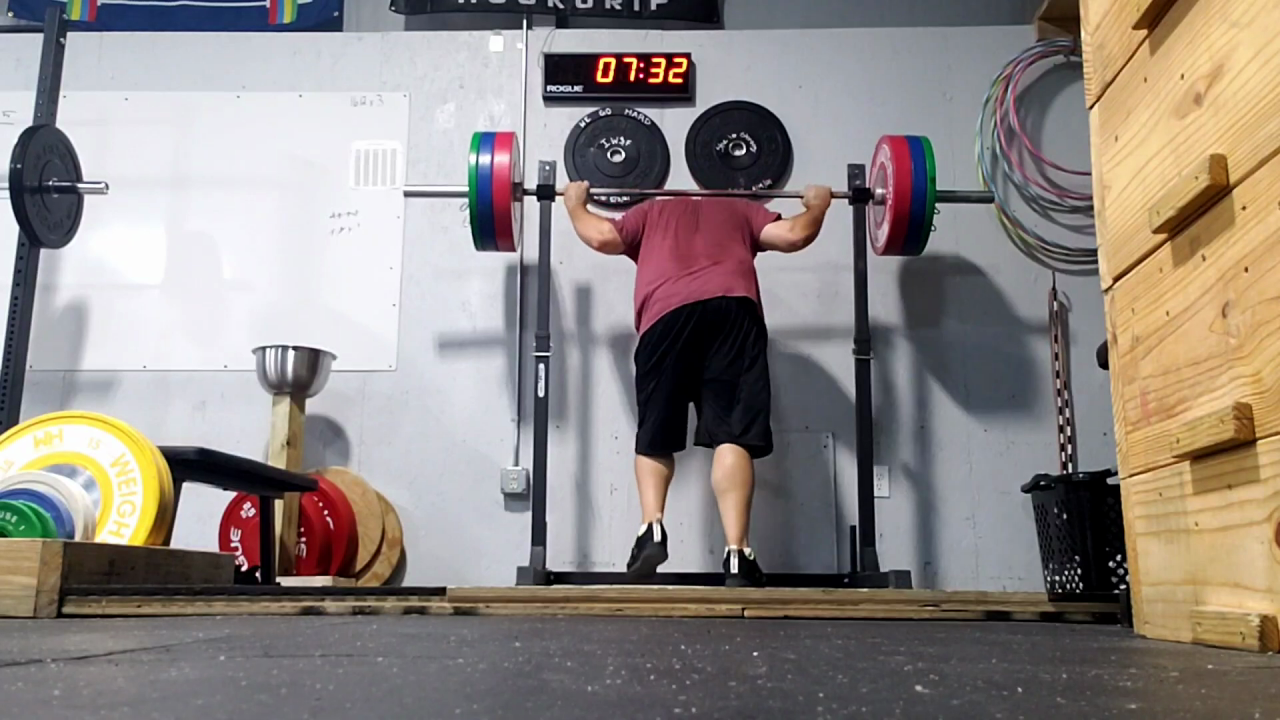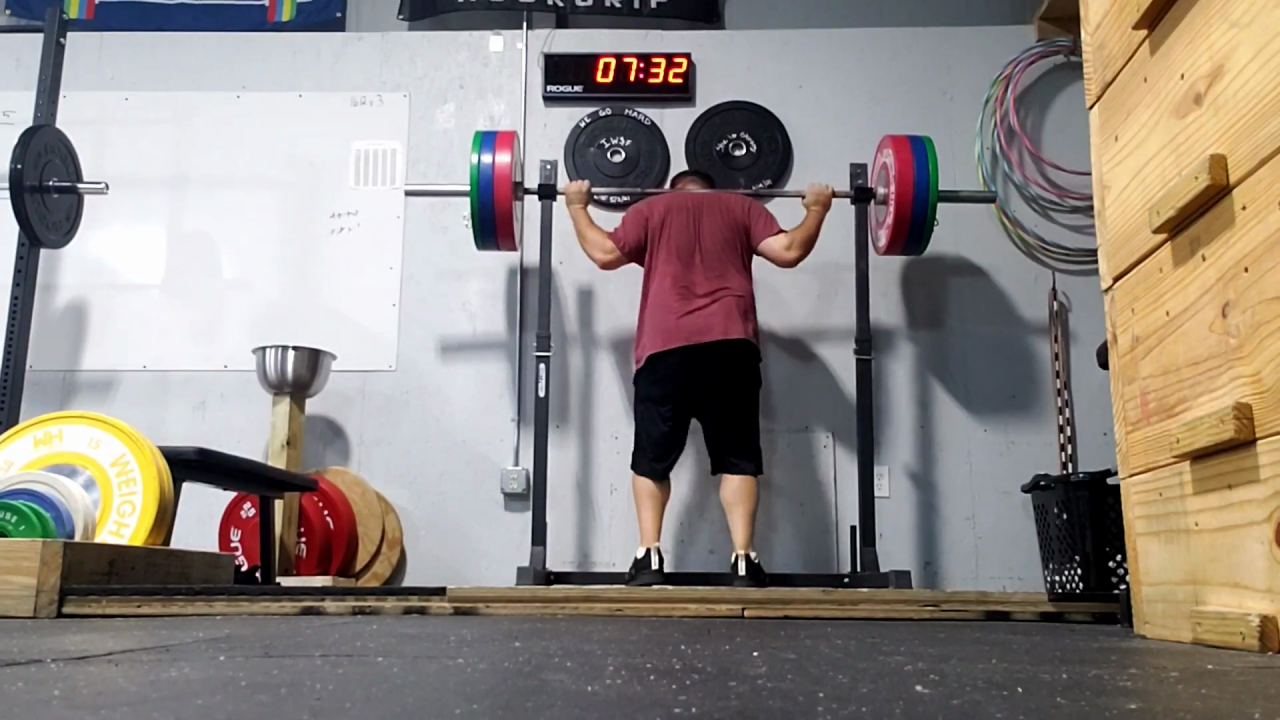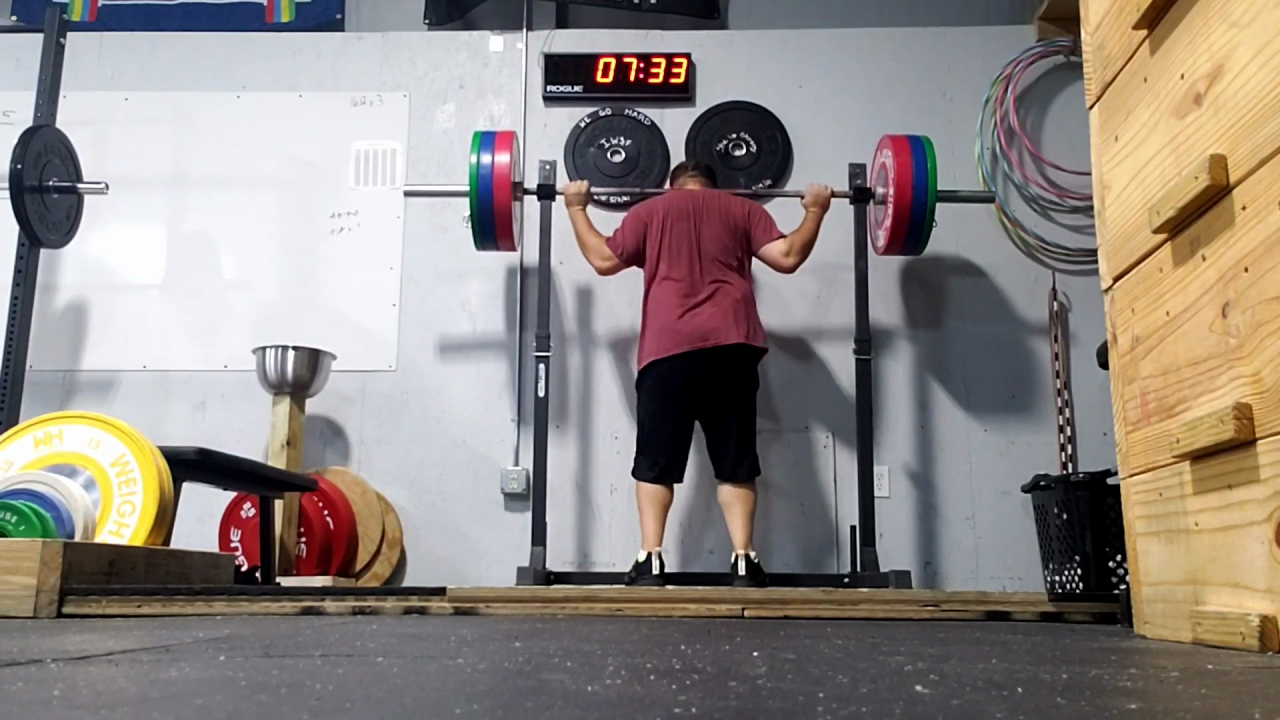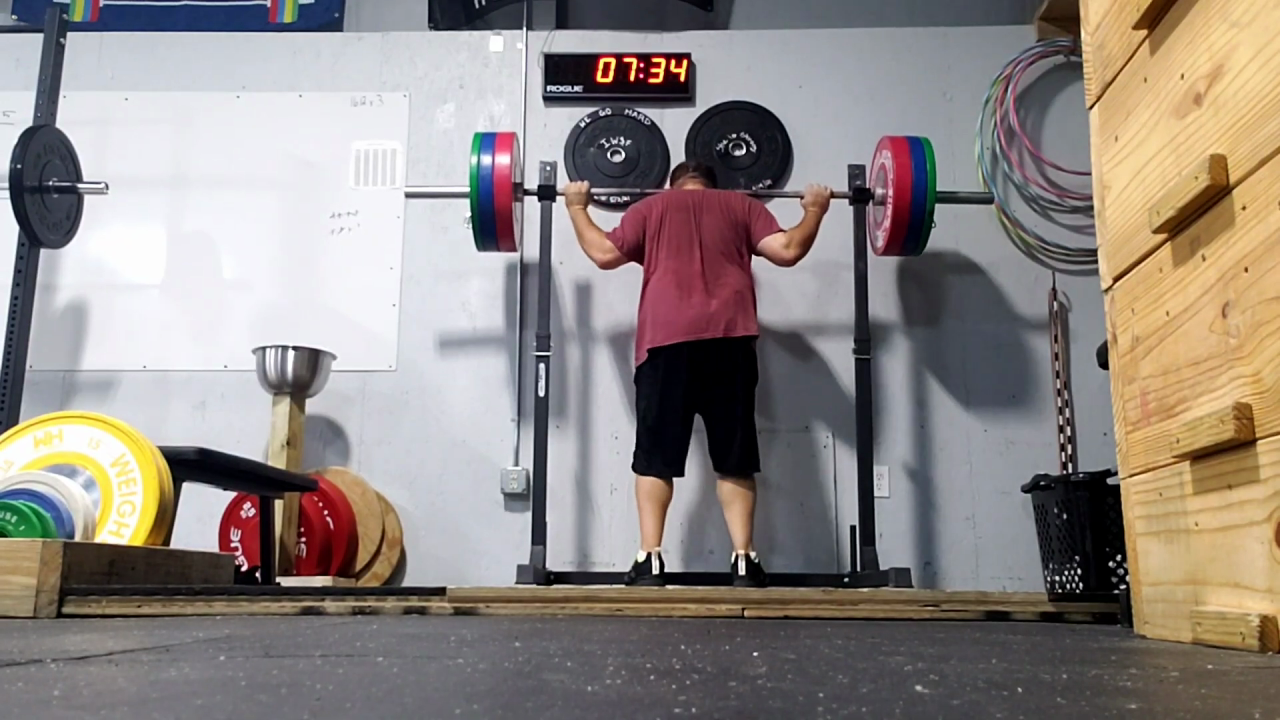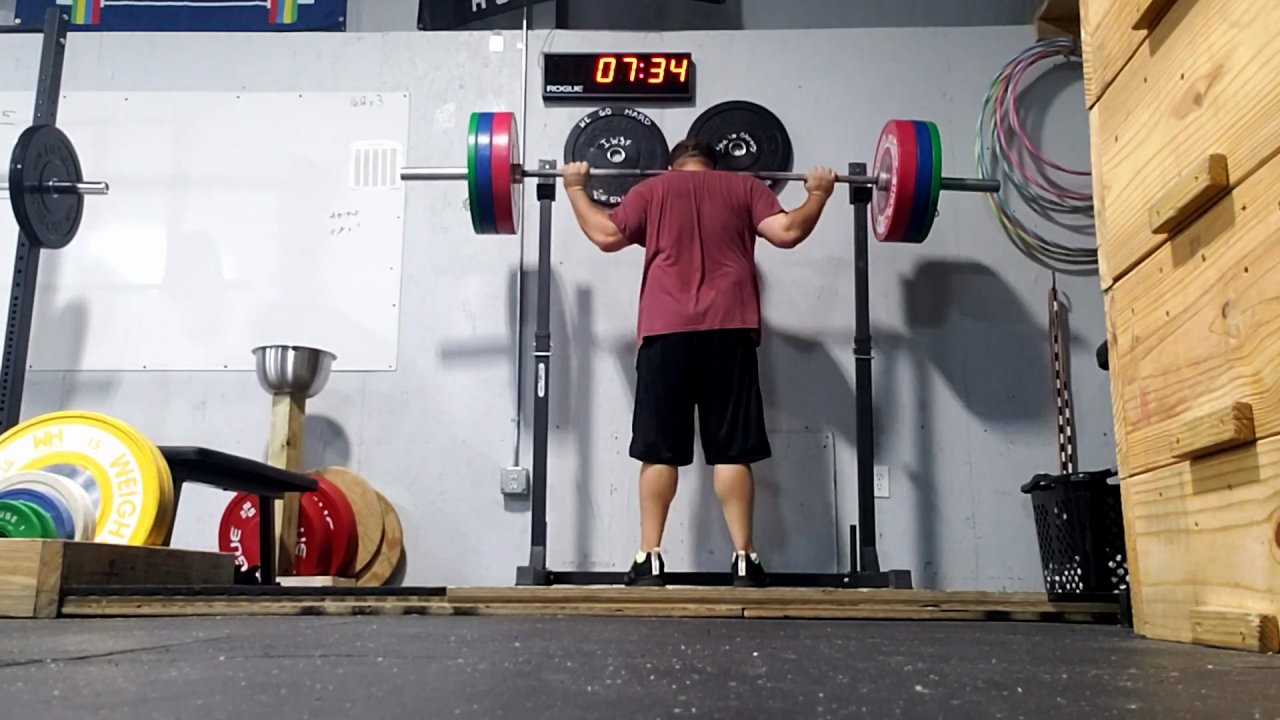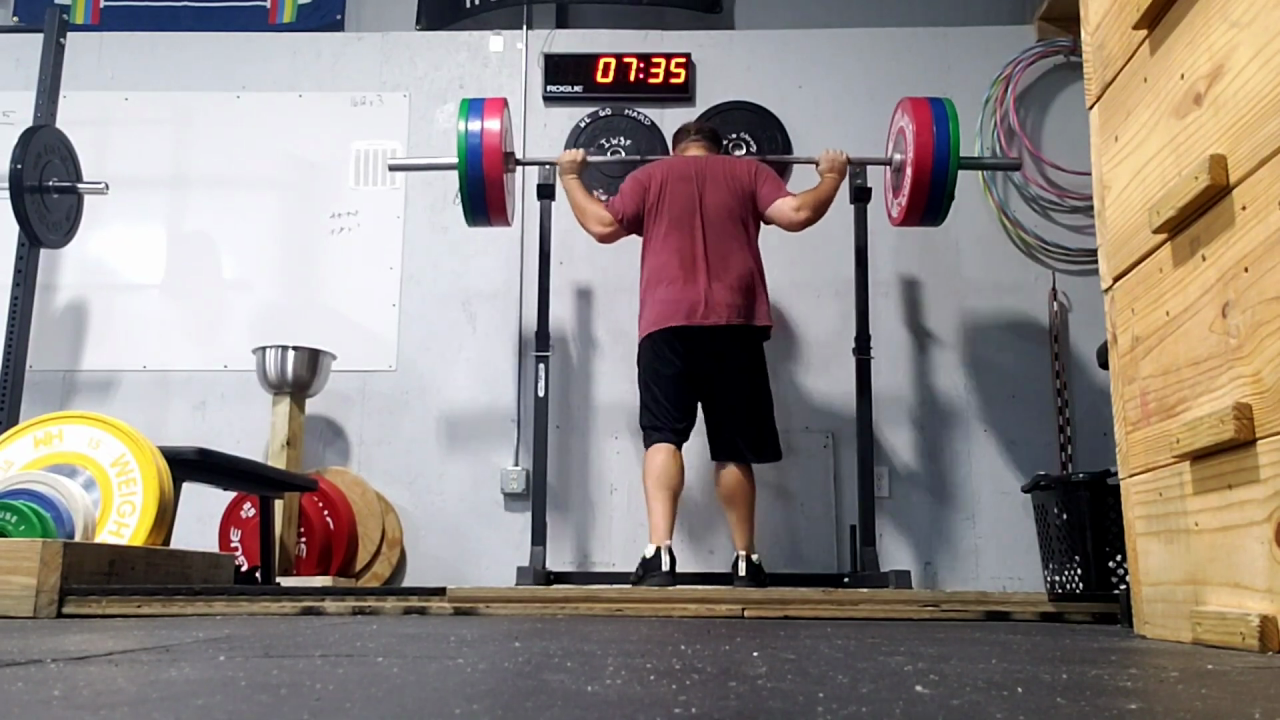
dt=0.7s
person 1, frame 1
left shoulder: (651, 211)
right shoulder: (740, 209)
left elbow: (602, 237)
right elbow: (792, 236)
left wrist: (574, 204)
right wrist: (817, 206)
left hip: (667, 313)
right hip: (733, 309)
left knee: (655, 440)
right knee: (732, 438)
left ankle: (652, 531)
right ankle: (737, 557)
person 1, frame 2
left shoulder: (650, 208)
right shoulder: (742, 207)
left elbow: (605, 254)
right elbow: (789, 251)
left wrist: (577, 206)
right wrist: (817, 209)
left hip: (665, 346)
right hip: (729, 345)
left knee: (652, 460)
right knee: (738, 459)
left ankle: (649, 556)
right ankle: (744, 561)
person 1, frame 3
left shoulder: (649, 211)
right shoulder: (742, 209)
left elbow: (604, 260)
right elbow: (788, 258)
left wrist: (576, 209)
right wrist: (815, 212)
left hip: (667, 348)
right hip: (730, 347)
left knee: (655, 462)
right knee: (735, 463)
left ankle: (650, 561)
right ankle: (744, 561)
person 1, frame 4
left shoulder: (650, 208)
right shoulder: (742, 206)
left elbow: (604, 253)
right elbow: (788, 251)
left wrist: (577, 207)
right wrist: (815, 210)
left hip: (666, 340)
right hip: (729, 339)
left knee: (654, 458)
right knee: (734, 460)
left ankle: (649, 559)
right ankle: (744, 560)
person 1, frame 5
left shoulder: (652, 190)
right shoulder: (745, 187)
left elbow: (606, 235)
right elbow: (787, 232)
left wrist: (575, 189)
right wrist: (819, 193)
left hip: (666, 331)
right hip: (729, 330)
left knee: (659, 451)
right knee: (733, 451)
left ankle: (650, 560)
right ankle: (744, 561)
person 1, frame 6
left shoulder: (650, 175)
right shoulder: (749, 172)
left elbow: (602, 225)
right elbow: (797, 215)
left wrist: (570, 177)
right wrist: (832, 176)
left hip: (667, 323)
right hip: (734, 325)
left knee: (662, 436)
right knee: (735, 451)
left ankle: (660, 552)
right ankle: (745, 561)
